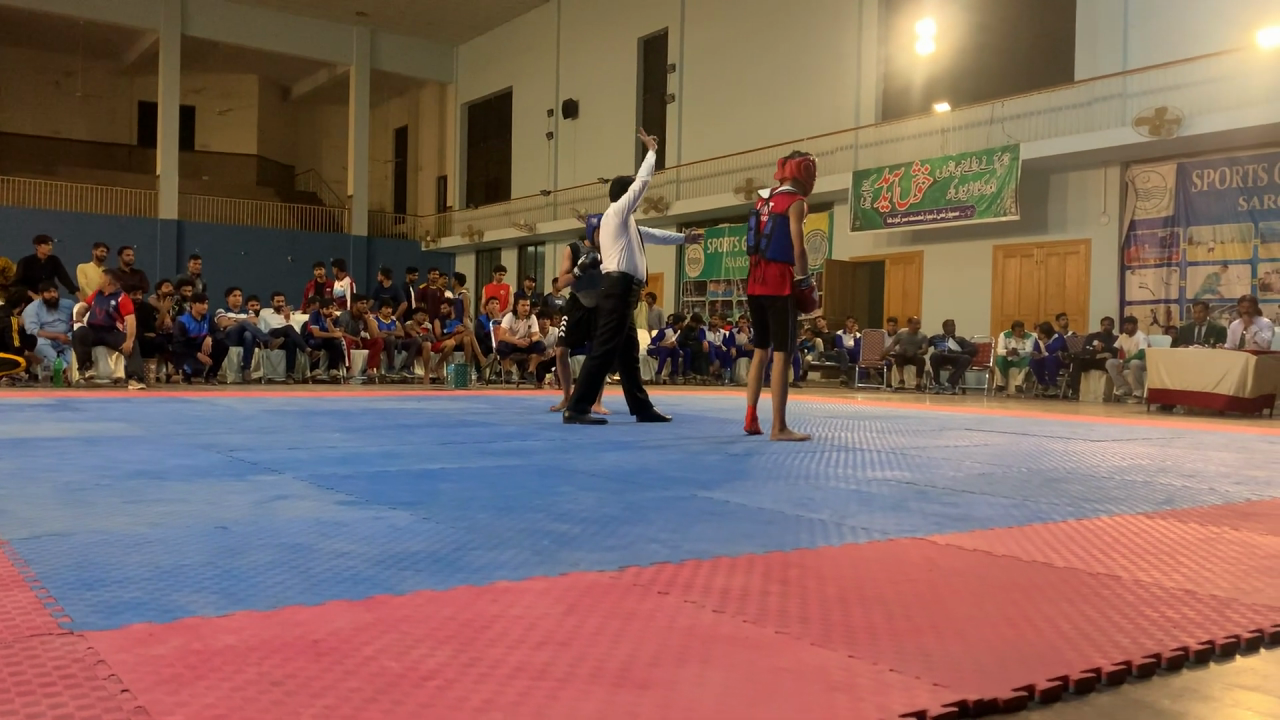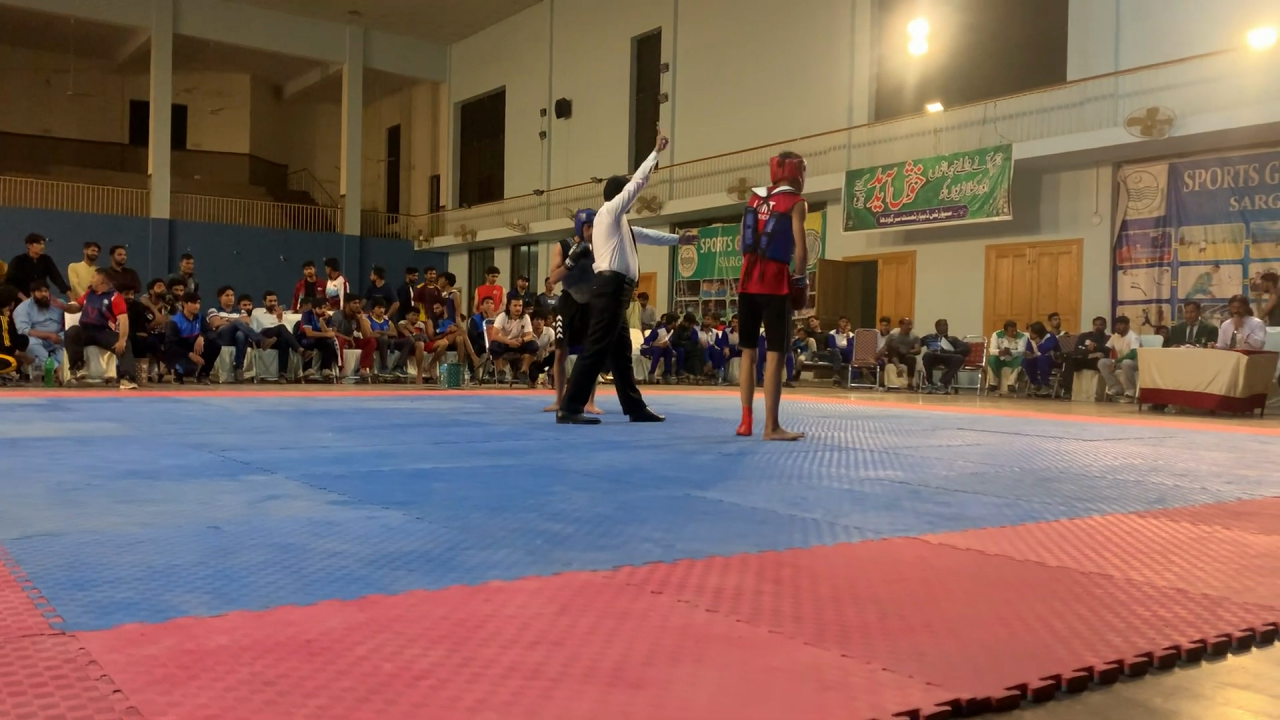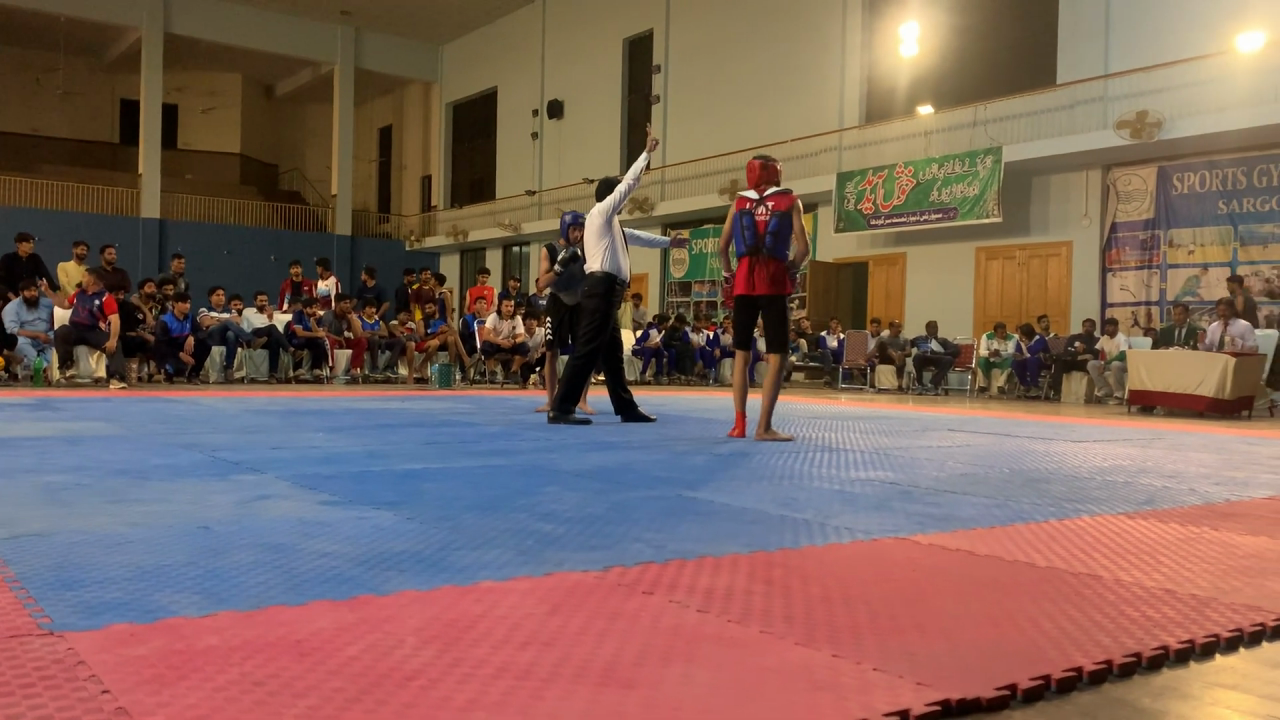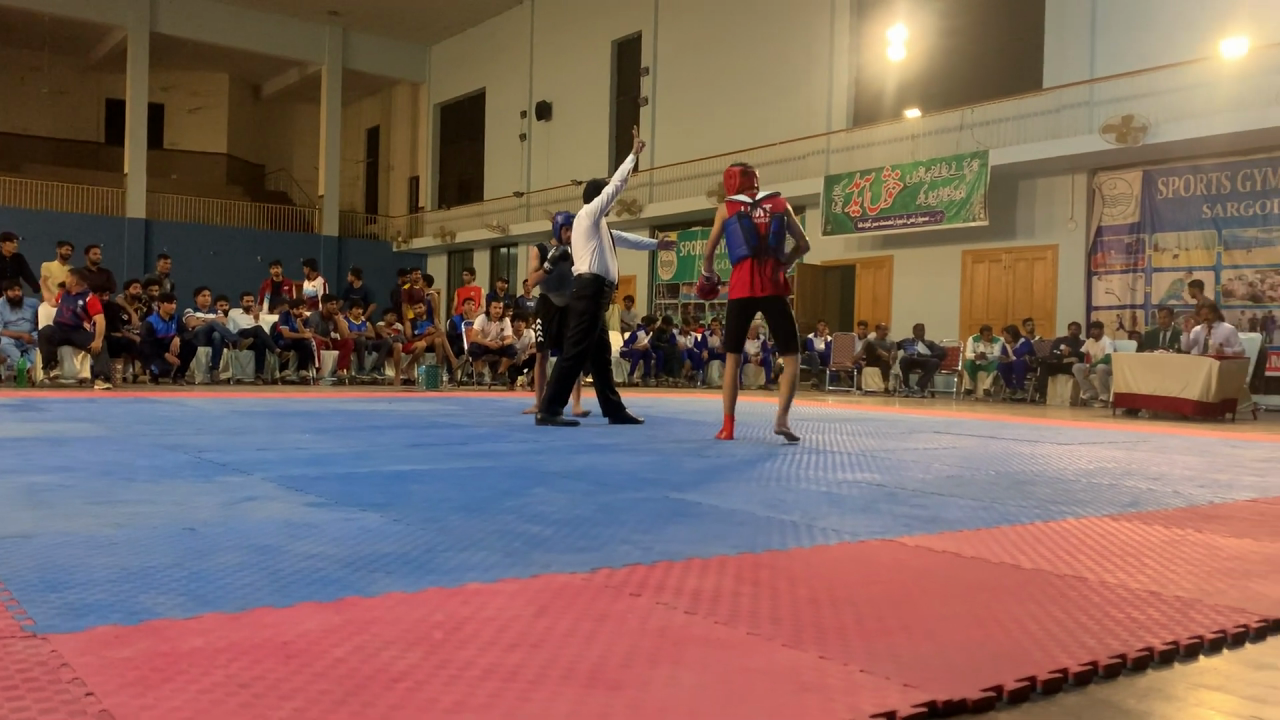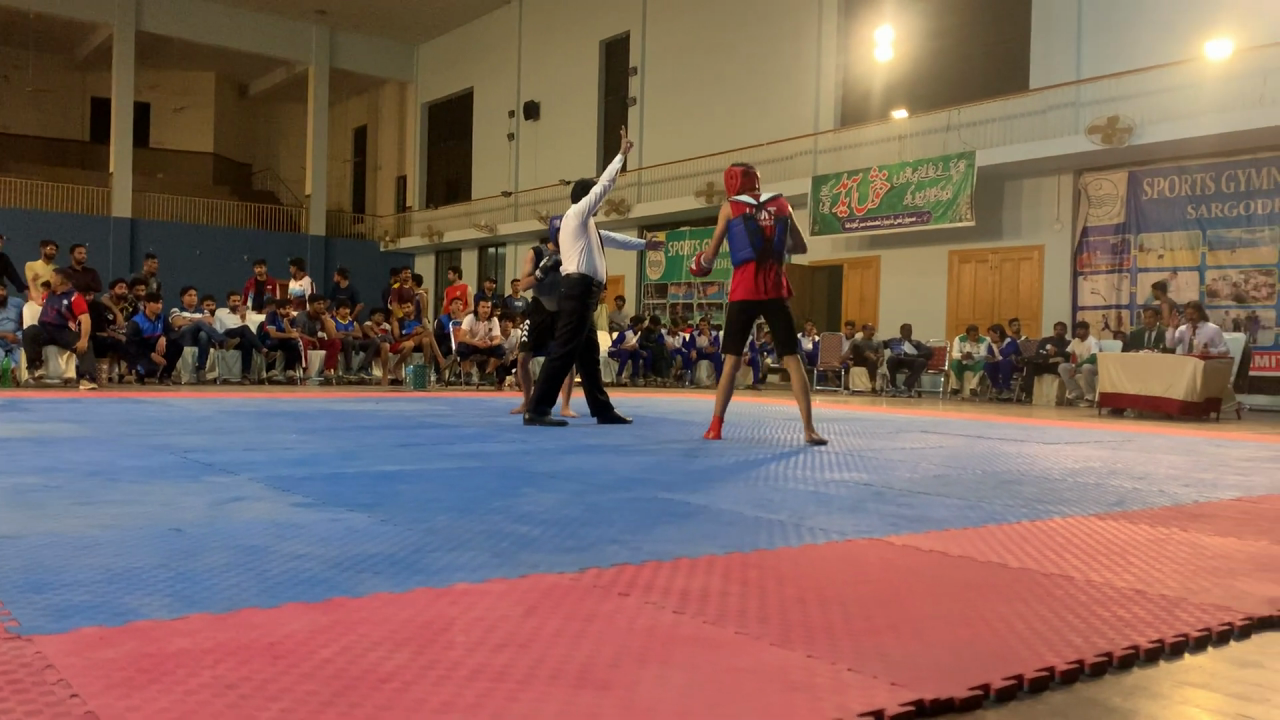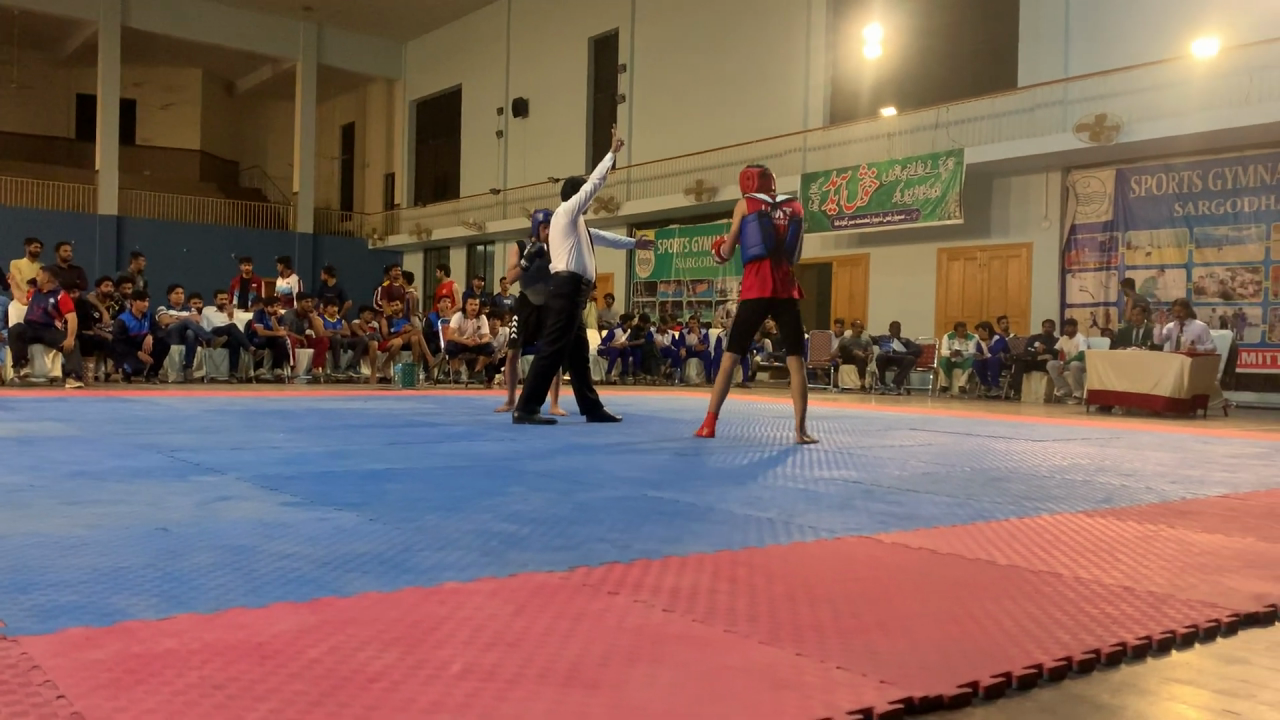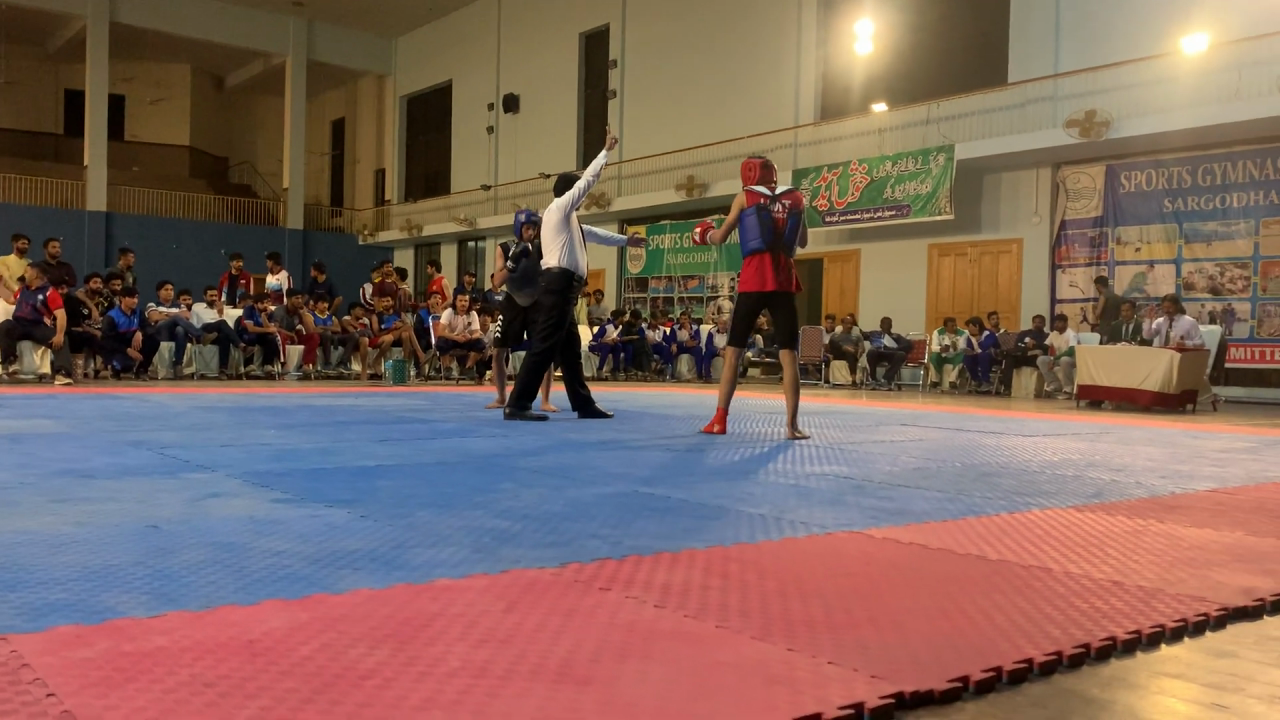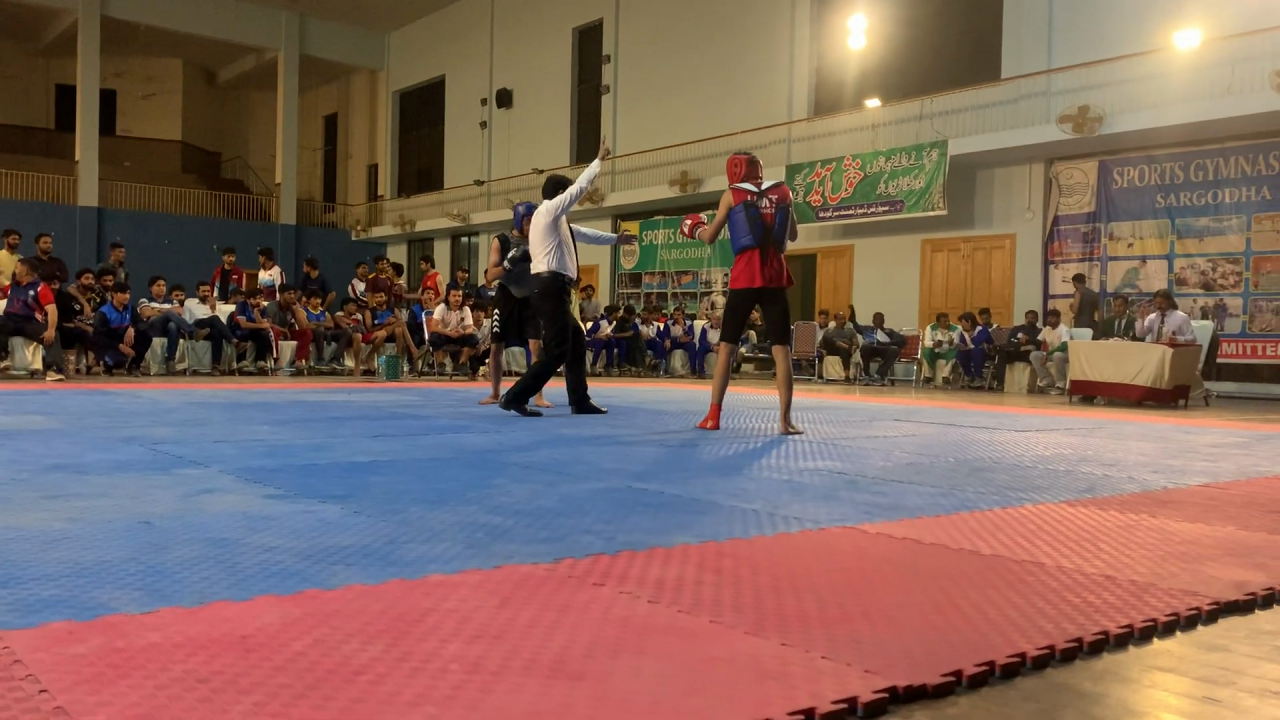
dt=0.2s
person 1, frame 1
left shoulder: (623, 221)
right shoulder: (618, 211)
left elbow: (650, 234)
right elbow: (642, 180)
left wrist: (683, 238)
right wrist: (651, 151)
left hip: (621, 289)
right hip: (619, 287)
left knee: (628, 351)
right knee: (604, 350)
left ankle: (642, 408)
right ankle: (576, 409)
person 1, frame 2
left shoulder: (618, 222)
right shoulder: (610, 210)
left elbow: (644, 234)
right elbow: (638, 181)
left wrist: (678, 239)
right wrist: (656, 152)
left hip: (614, 289)
right hip: (611, 287)
left knee: (620, 351)
right knee: (596, 349)
left ankle: (635, 407)
right ankle: (569, 409)
person 1, frame 3
left shoulder: (609, 223)
right shoulder: (601, 212)
left elbow: (636, 236)
right elbow: (629, 182)
left wrist: (668, 242)
right wrist: (647, 152)
left hip: (605, 290)
right hip: (602, 288)
left knee: (612, 352)
right knee: (587, 349)
left ankle: (626, 408)
right ankle: (561, 409)
person 1, frame 4
left shoulder: (597, 224)
right shoulder: (588, 214)
left elbow: (623, 238)
right elbow: (616, 184)
left wrist: (655, 244)
right wrist: (634, 154)
left hip: (593, 292)
right hip: (590, 290)
left knee: (600, 354)
right knee: (575, 352)
left ankle: (614, 410)
right ankle: (548, 410)
person 1, frame 5
left shoulder: (585, 224)
right shoulder: (577, 214)
left elbow: (612, 239)
right elbow: (604, 184)
left wrist: (644, 244)
right wrist: (622, 154)
left hip: (581, 291)
right hip: (579, 289)
left knee: (589, 354)
right knee: (564, 351)
left ankle: (602, 410)
right ankle: (536, 410)
person 1, frame 6
left shoulder: (575, 222)
right shoulder: (567, 211)
left elbow: (601, 237)
right elbow: (595, 182)
left wrist: (634, 243)
right wrist: (613, 153)
left hip: (570, 290)
right hip: (568, 288)
left knee: (578, 352)
right knee: (552, 349)
left ankle: (591, 408)
right ankle: (525, 409)
person 1, frame 7
left shoulder: (566, 217)
right shoulder: (560, 206)
left elbow: (592, 233)
right elbow: (588, 179)
left wrist: (626, 240)
right wrist: (607, 150)
left hip: (561, 285)
right hip: (559, 284)
left knee: (570, 348)
right knee: (544, 346)
left ankle: (583, 404)
right ankle: (517, 405)
person 1, frame 8
left shoulder: (556, 219)
right shoulder: (549, 209)
left elbow: (582, 233)
right elbow: (579, 187)
left wrist: (616, 238)
right wrist: (600, 159)
left hip: (553, 288)
right hip: (551, 286)
left knee: (575, 342)
right knee: (559, 349)
left ankle: (579, 399)
right ankle: (516, 396)
person 2, frame 1
left shoulder: (764, 199)
right shoulder: (796, 202)
right elbow: (797, 249)
right wrist: (804, 281)
left hip: (756, 280)
right hip: (779, 282)
left knee: (761, 350)
right knee: (781, 355)
left ankle: (751, 418)
right ankle: (778, 427)
person 2, frame 2
left shoulder: (755, 198)
right shoulder: (796, 202)
right elbow: (800, 249)
right wrist: (800, 280)
left hip: (748, 279)
right hip: (775, 281)
left knee: (749, 352)
right knee: (774, 355)
left ankle: (746, 421)
right ankle: (771, 426)
person 2, frame 3
left shoulder: (739, 202)
right shoulder: (790, 201)
left elbow: (722, 246)
right elbow: (802, 248)
left wrist: (727, 275)
right wrist: (791, 271)
left hip: (743, 282)
right hip: (774, 283)
left knee: (742, 355)
right knee: (776, 357)
left ankle: (739, 424)
right ankle: (764, 427)
person 2, frame 4
left shoulder: (726, 208)
right shoulder: (780, 204)
left elbow: (709, 252)
right elbow: (803, 244)
left wrist: (708, 277)
left hip: (741, 286)
right hip: (773, 286)
left knee: (733, 358)
right knee: (791, 355)
left ankle: (727, 426)
right ankle: (781, 418)
person 2, frame 5
left shoulder: (729, 207)
right shoulder: (781, 205)
left elbow: (711, 253)
right elbow: (801, 247)
left wrist: (703, 264)
left hip: (743, 288)
right hip: (775, 289)
left knee: (732, 359)
right knee: (792, 358)
left ankle: (715, 426)
right ankle: (808, 428)
person 2, frame 6
left shoulder: (745, 204)
right shoulder: (795, 207)
left elbow: (727, 251)
left wrist: (719, 253)
left hip: (755, 288)
right hip: (786, 288)
left knee: (731, 356)
right knee: (796, 359)
left ankle: (709, 423)
right ankle: (800, 429)
person 2, frame 7
left shoulder: (745, 197)
right shoulder: (796, 199)
left elbow: (720, 237)
right elbow: (802, 242)
left wrist: (705, 234)
left hip: (753, 280)
right hip: (784, 281)
left knee: (734, 351)
right knee: (789, 354)
left ankle: (719, 420)
right ankle: (792, 424)
person 2, frame 8
left shoulder: (732, 195)
right shoulder: (783, 193)
left elbow: (710, 237)
right elbow: (792, 236)
left wrist: (694, 228)
left hip: (744, 276)
right hip: (775, 276)
left knee: (726, 347)
right knee: (781, 349)
left ankle: (713, 416)
right ankle: (785, 419)
person 3, frame 1
right shoulder: (572, 250)
right elbow: (560, 283)
right wrist: (580, 269)
right hip: (576, 305)
right knee: (561, 352)
left ankle: (597, 402)
right ankle: (567, 398)
person 3, frame 2
right shoulder: (562, 247)
right elbow: (553, 279)
right wrist: (572, 260)
left hip: (592, 304)
right hip: (569, 303)
right knee: (560, 353)
left ankle: (589, 402)
right ankle: (560, 400)
person 3, frame 3
right shoulder: (549, 250)
right elbow: (542, 284)
right wrist: (561, 265)
left hip: (581, 305)
right hip: (558, 305)
right knee: (551, 354)
left ankle: (583, 401)
right ankle: (551, 402)
person 3, frame 4
right shoulder: (539, 250)
right elbow: (531, 282)
right wrist: (551, 263)
left hip: (570, 307)
right hip: (548, 306)
right knee: (541, 356)
left ankle: (576, 404)
right ankle: (539, 403)
person 3, frame 5
right shoulder: (536, 253)
right elbow: (523, 285)
right wrist: (542, 271)
right hip: (539, 309)
right knee: (523, 358)
left ankle: (565, 406)
right ankle: (527, 402)
person 3, frame 6
right shoulder: (521, 247)
right elbow: (509, 278)
right wrist: (527, 260)
right hip: (526, 304)
right knee: (513, 354)
left ankle: (554, 404)
right ankle: (510, 400)
person 3, frame 7
left shoulder: (542, 247)
right shoulder: (504, 249)
right elbow: (497, 283)
right wrist: (513, 262)
right hip: (512, 304)
right knee: (498, 353)
left ankle: (545, 401)
right ankle: (501, 398)
person 3, frame 8
right shoulder: (501, 241)
right elbow: (490, 276)
right wrist: (510, 262)
left hip: (530, 299)
right hip: (506, 298)
left knee: (537, 346)
right knee: (496, 347)
left ankle: (538, 396)
right ankle: (495, 393)
